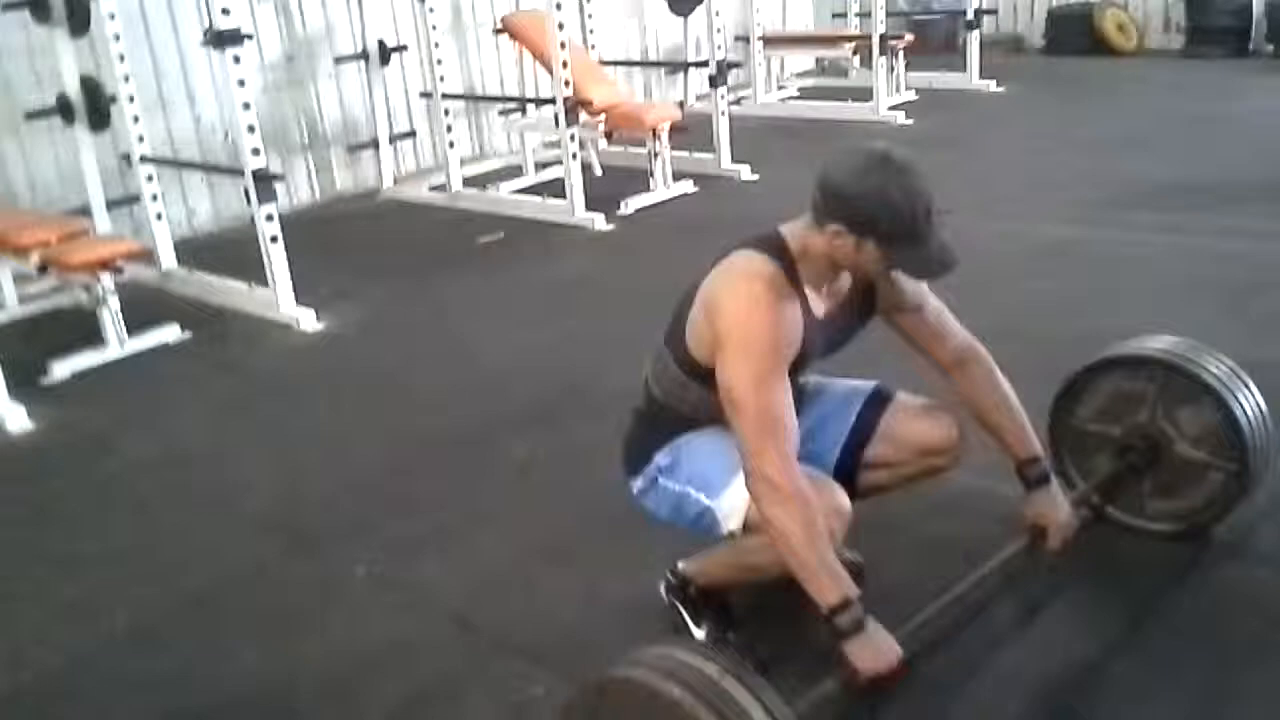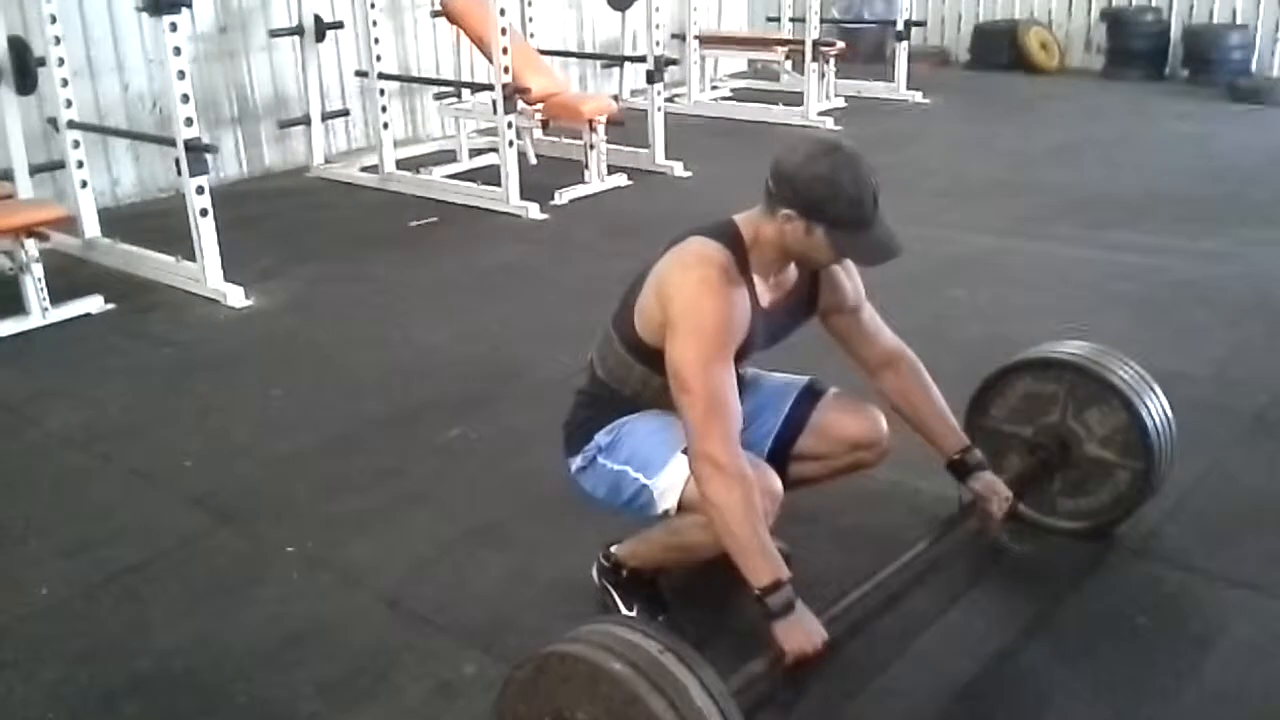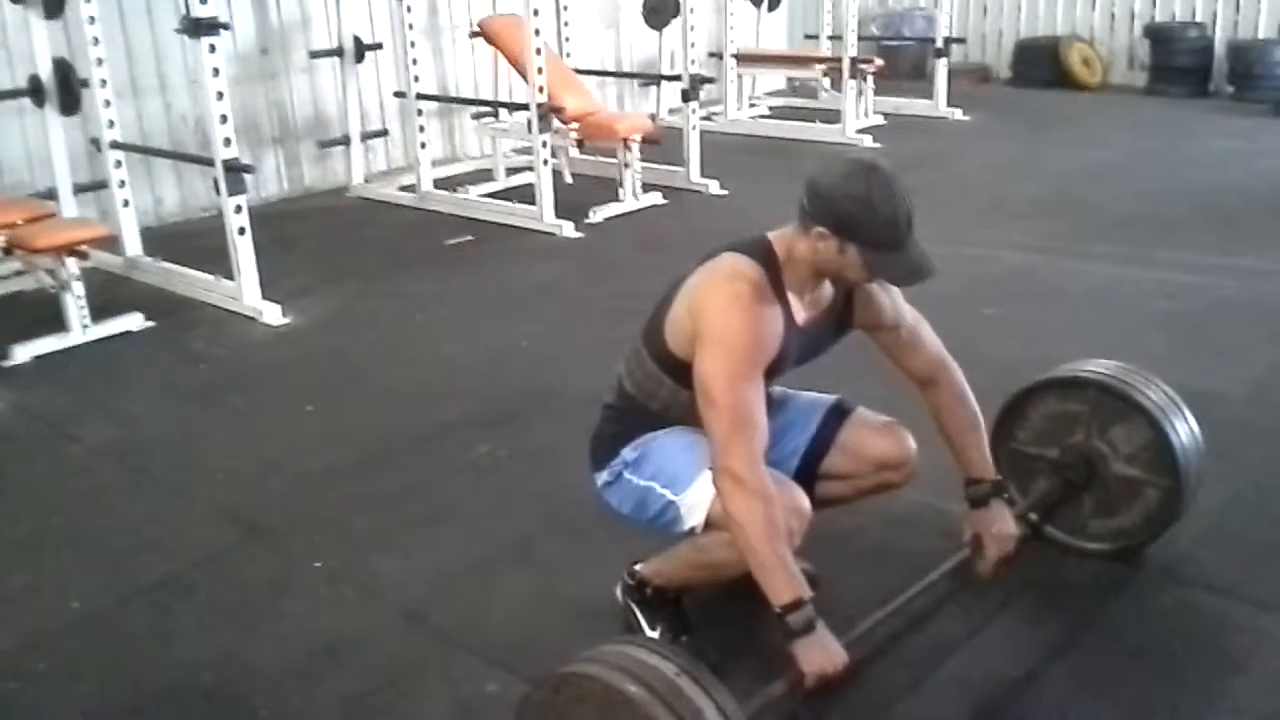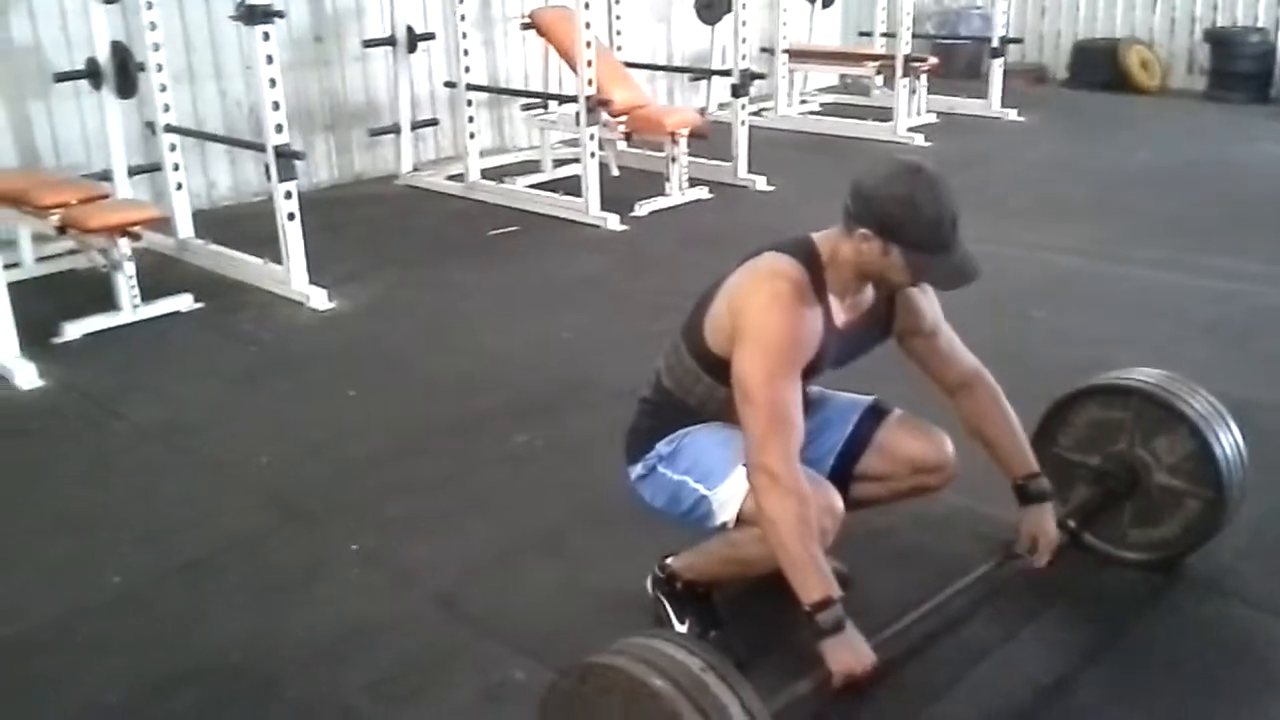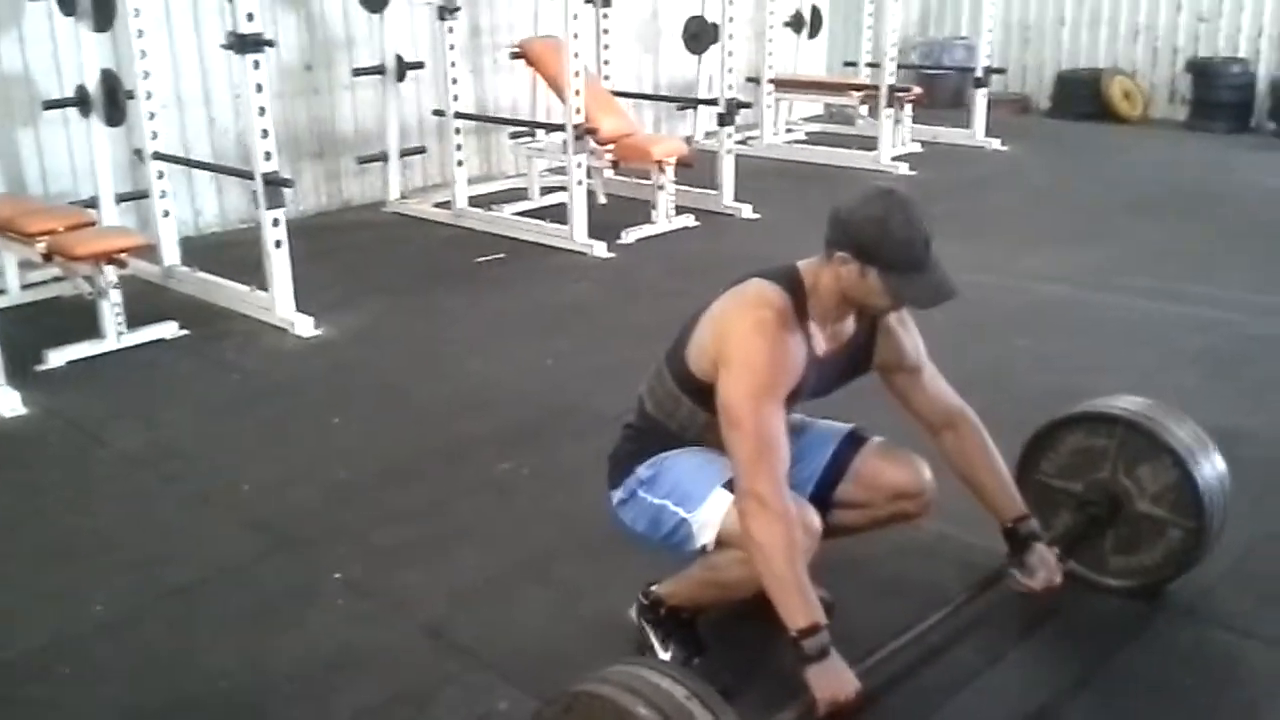
dt=0.5s
person 1, frame 1
left shoulder: (877, 268)
right shoulder: (757, 299)
left elbow: (963, 357)
right elbow: (773, 479)
left wrist: (1039, 476)
right wrist: (851, 622)
right hip: (677, 448)
left knee: (936, 437)
right knee: (826, 514)
left ankle: (811, 546)
right ankle: (691, 581)
person 1, frame 2
left shoulder: (822, 266)
right shoulder: (707, 284)
left elbow: (889, 361)
right elbow: (715, 459)
left wrist: (968, 463)
right wrist: (781, 603)
left hip: (710, 398)
right hip: (614, 430)
left knee: (865, 434)
right knee: (757, 493)
left ankle: (737, 524)
right ankle: (624, 565)
person 1, frame 3
left shoulder: (856, 282)
right shoulder: (740, 301)
left elbow: (937, 373)
right elbow: (739, 476)
left wrist: (986, 494)
right wrist: (802, 623)
left hip: (740, 416)
right hip: (643, 445)
left knee: (893, 455)
right knee: (784, 515)
left ankle: (767, 552)
right ankle: (648, 583)
person 1, frame 4
left shoulder: (895, 287)
right shoulder: (781, 301)
left elbow: (968, 383)
right elbow: (774, 472)
left wrist: (1034, 493)
right wrist: (831, 623)
left hip: (773, 414)
right hip: (676, 440)
left knee: (930, 459)
right knee: (815, 514)
left ankle: (788, 547)
right ankle: (679, 578)
person 1, frame 5
left shoulder: (881, 322)
right shoulder: (762, 327)
left elbow: (951, 422)
right elbow: (761, 498)
left wrist: (1024, 534)
right wrist: (817, 650)
left hip: (757, 441)
right hip: (658, 466)
left knee: (909, 485)
right knee: (795, 532)
left ankle: (778, 575)
right ankle: (664, 605)
